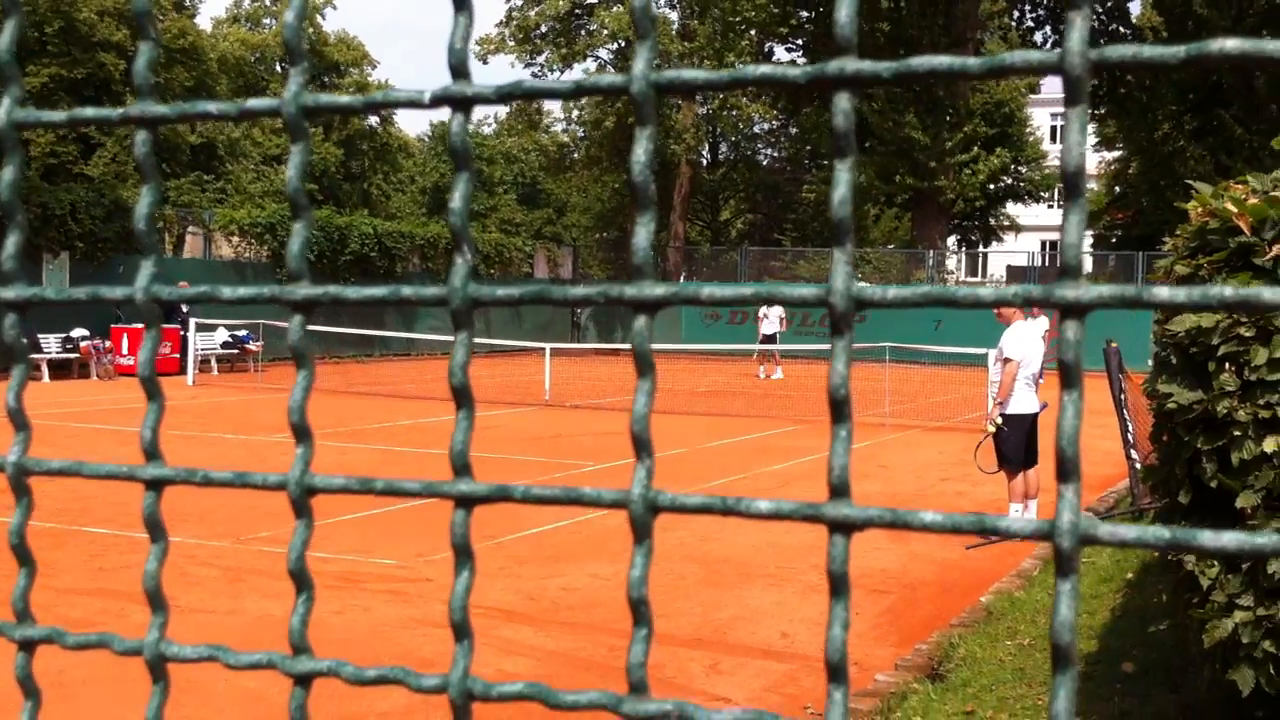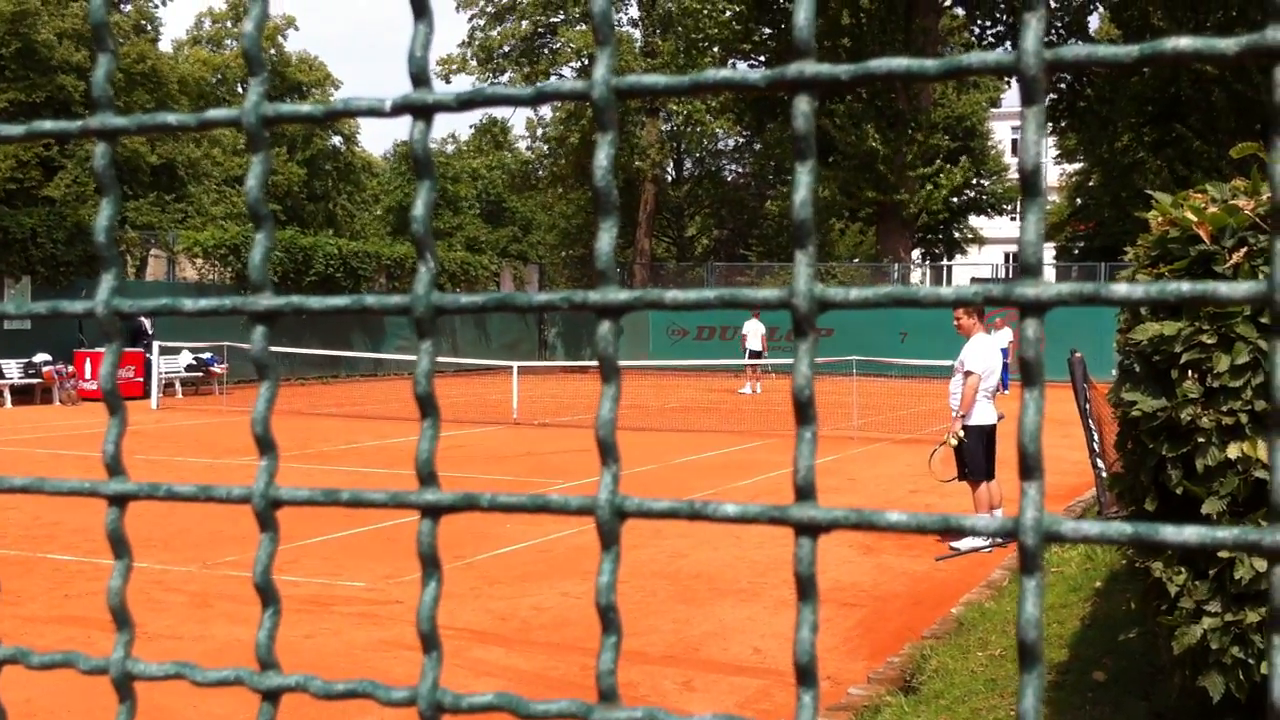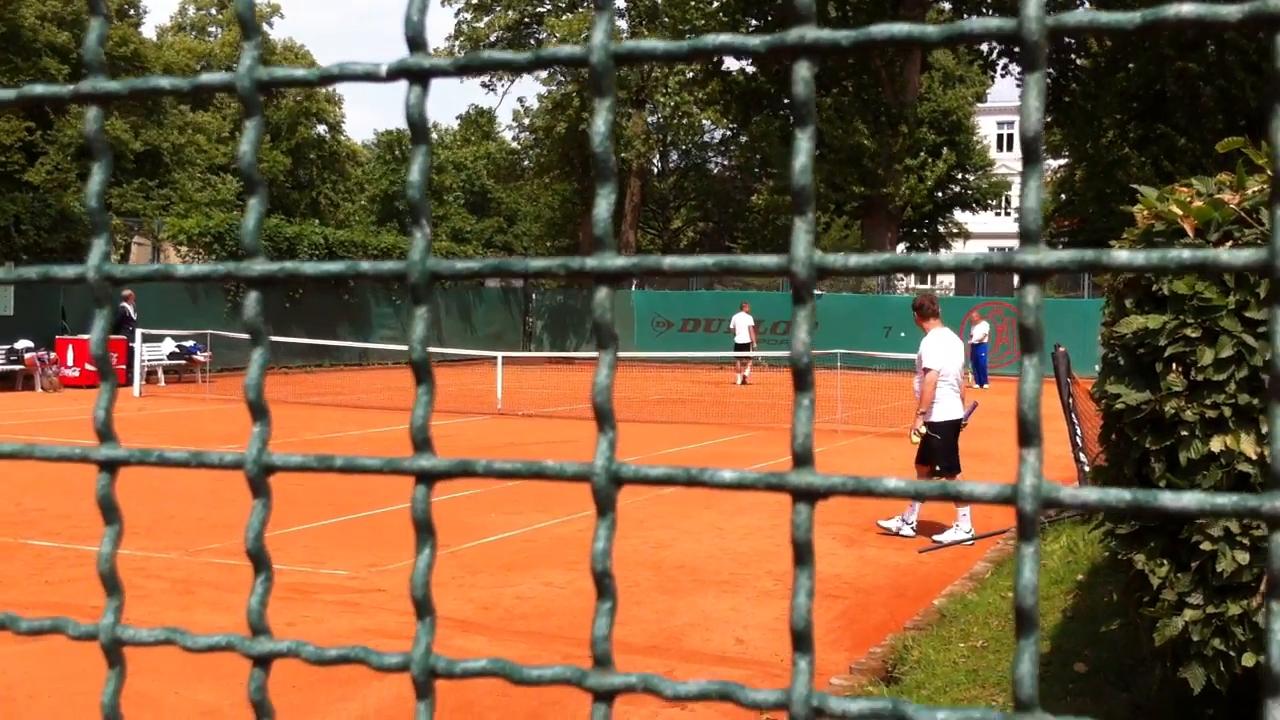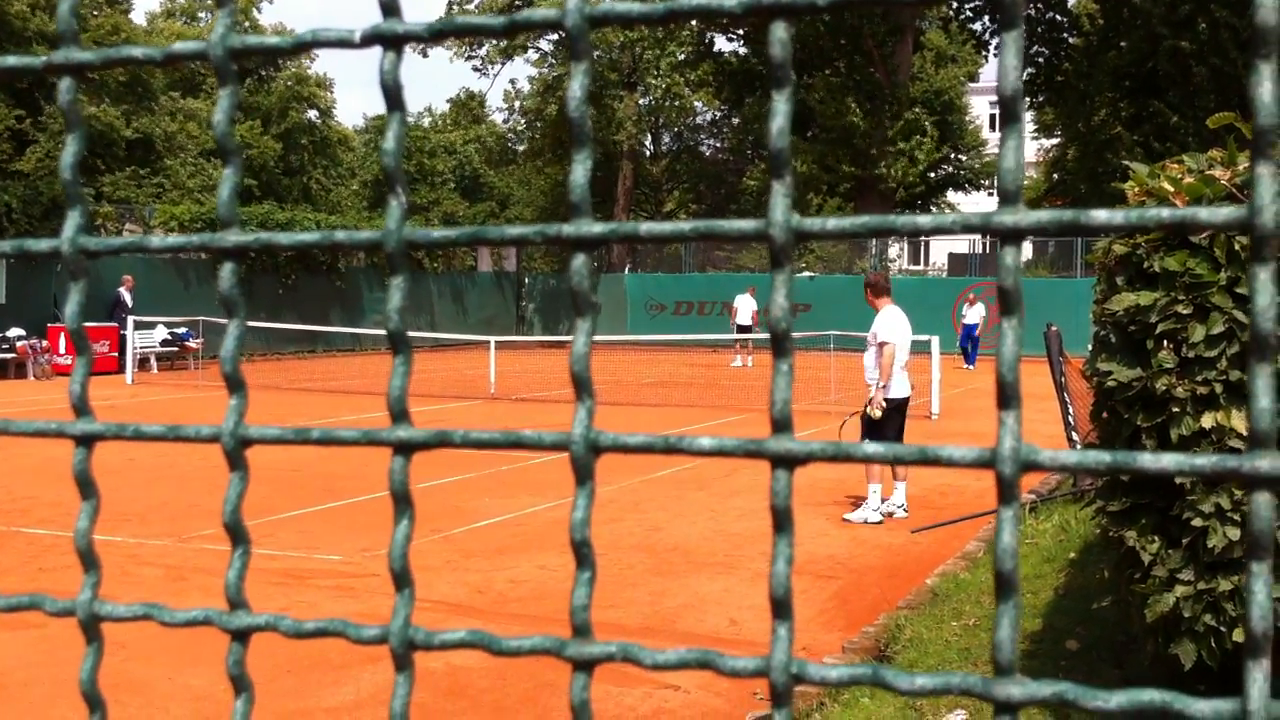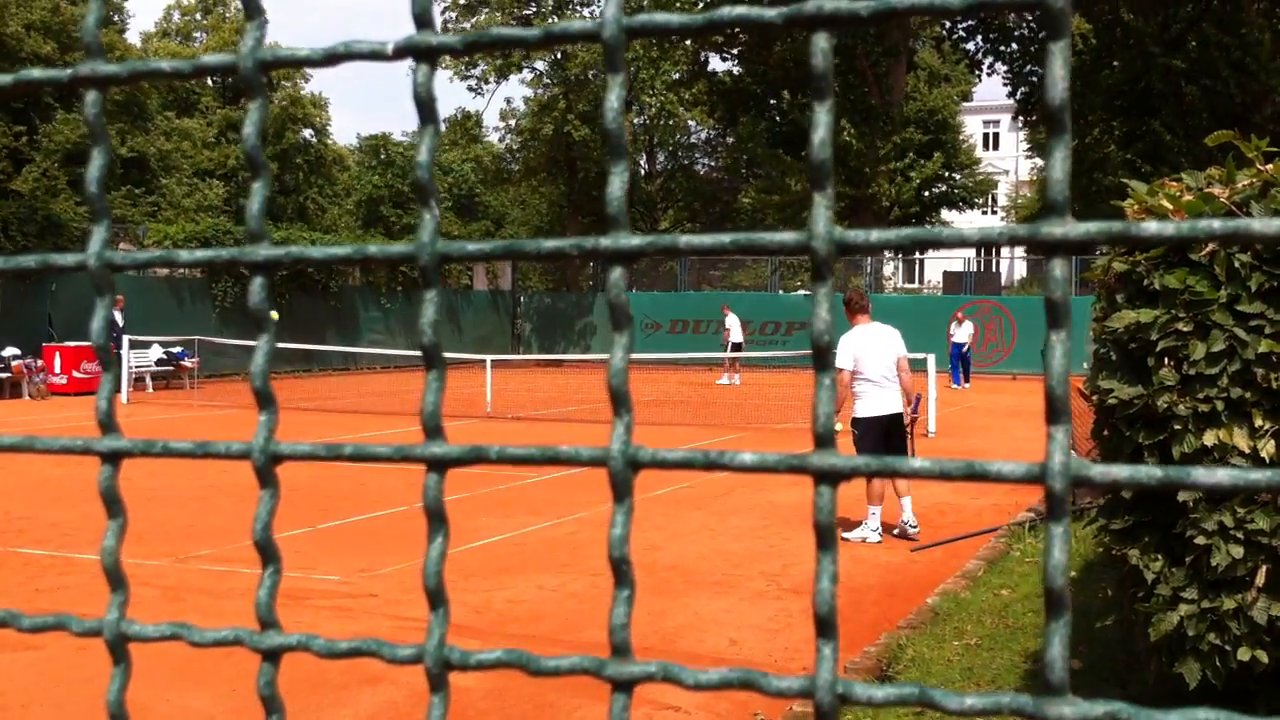
dt=1s
person 1, frame 1
left shoulder: (1014, 333)
right shoulder: (1033, 332)
left elbow: (1010, 371)
left wrist: (997, 405)
left hip: (1013, 409)
right hip: (1029, 407)
left knee: (1013, 468)
right knee: (1028, 465)
right ankle: (1030, 517)
person 1, frame 2
left shoulder: (975, 346)
right shoulder: (991, 344)
left elbow: (972, 384)
left wrist: (959, 418)
left hip: (972, 421)
right hip: (986, 419)
left knee: (976, 478)
right knee: (988, 476)
left ankle: (982, 536)
person 1, frame 3
left shoulder: (931, 342)
right shoulder: (953, 339)
left elbow: (930, 381)
right elbow: (961, 379)
left wrist: (920, 415)
right wrist: (960, 409)
left hip: (940, 417)
right hip: (950, 414)
left knee: (950, 472)
right knee: (923, 467)
left ankle: (964, 527)
right ankle: (908, 520)
person 1, frame 4
left shoulder: (885, 317)
right shoulder: (897, 315)
left elbow: (888, 356)
left wrist: (880, 389)
left hip: (887, 394)
right hip: (899, 392)
left ankle: (873, 507)
right ankle: (898, 502)
person 1, frame 5
left shoulder: (849, 340)
right shoulder: (892, 333)
left elbow: (844, 382)
right elbow: (905, 373)
left wrist: (835, 412)
right wrist: (910, 405)
left hip: (867, 413)
right hip: (894, 410)
left ankle: (872, 527)
right ankle: (908, 520)
